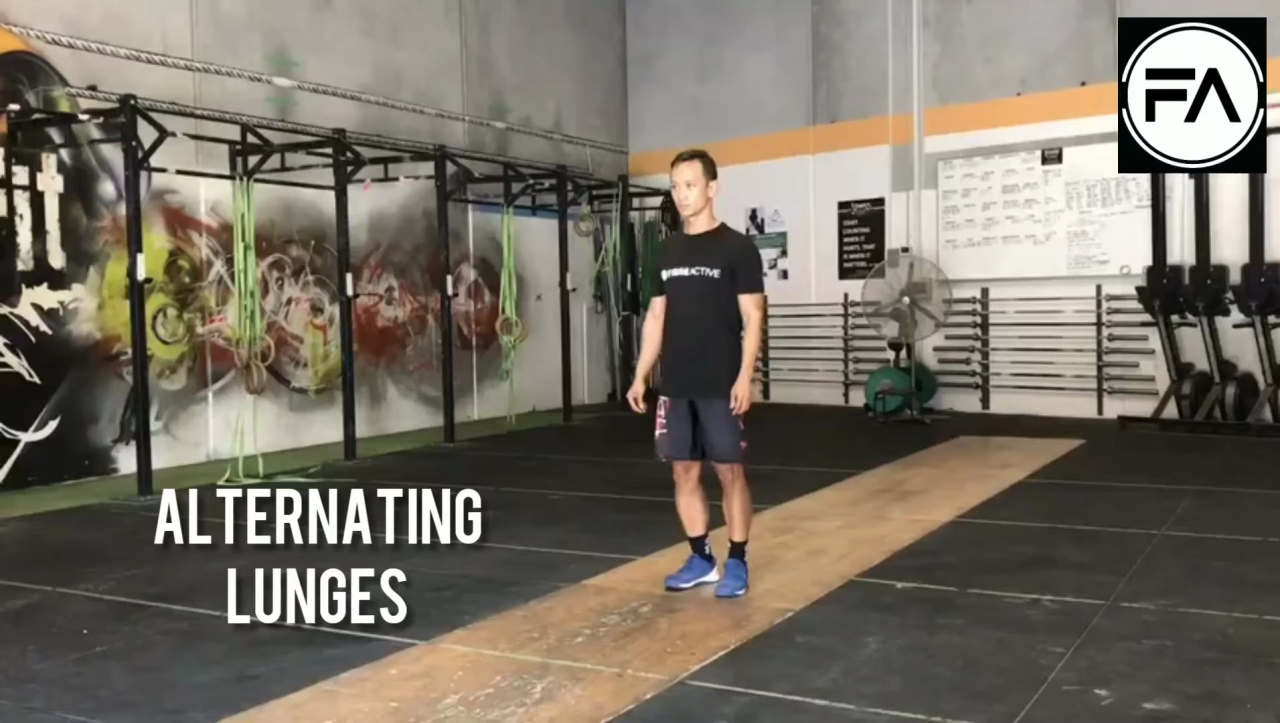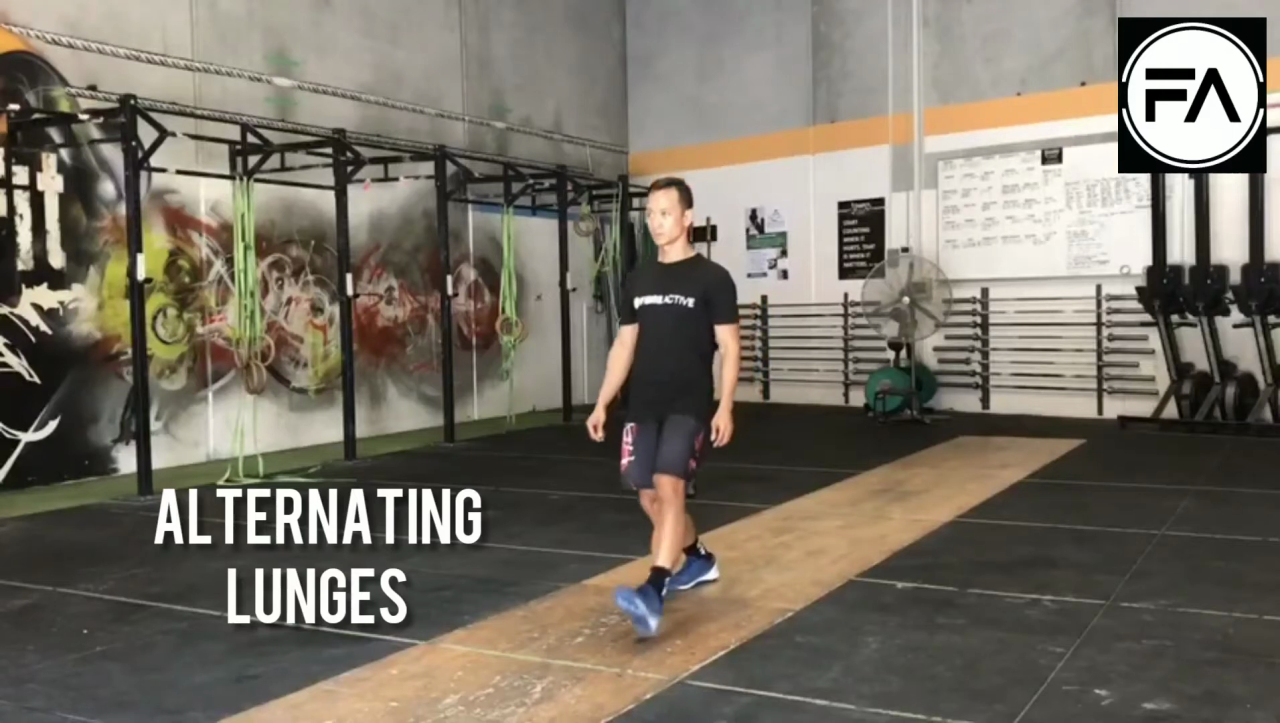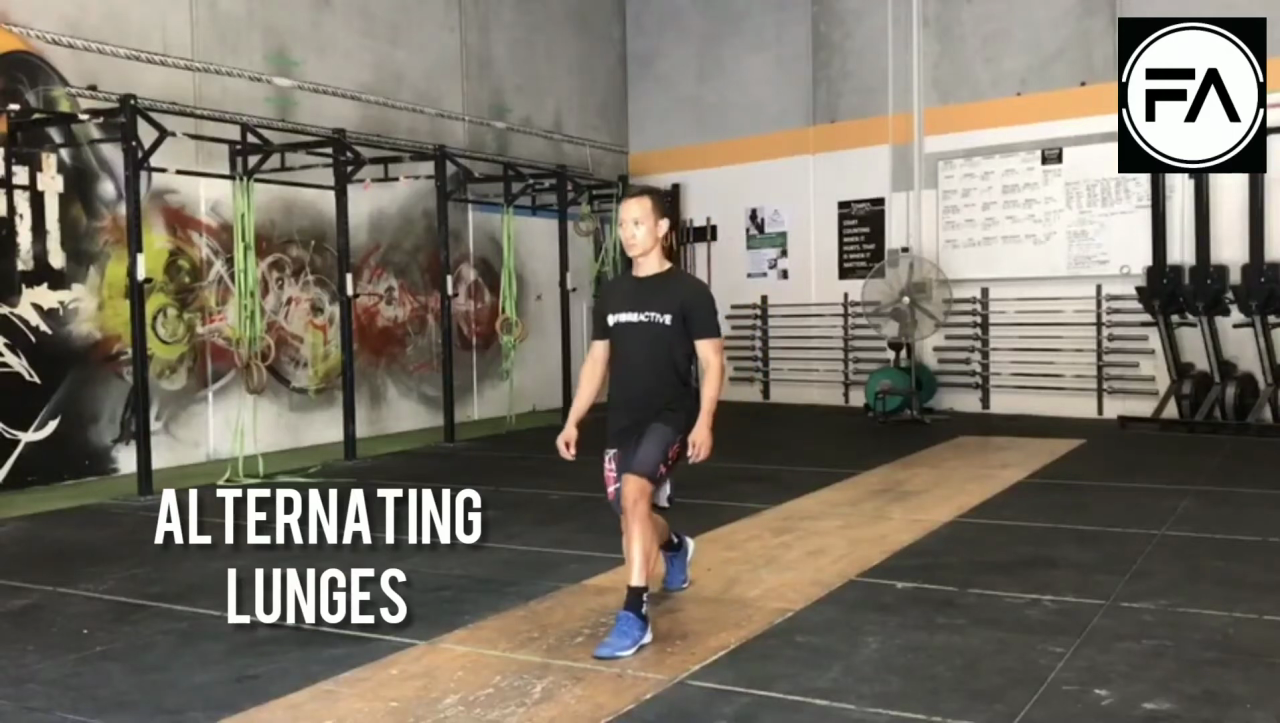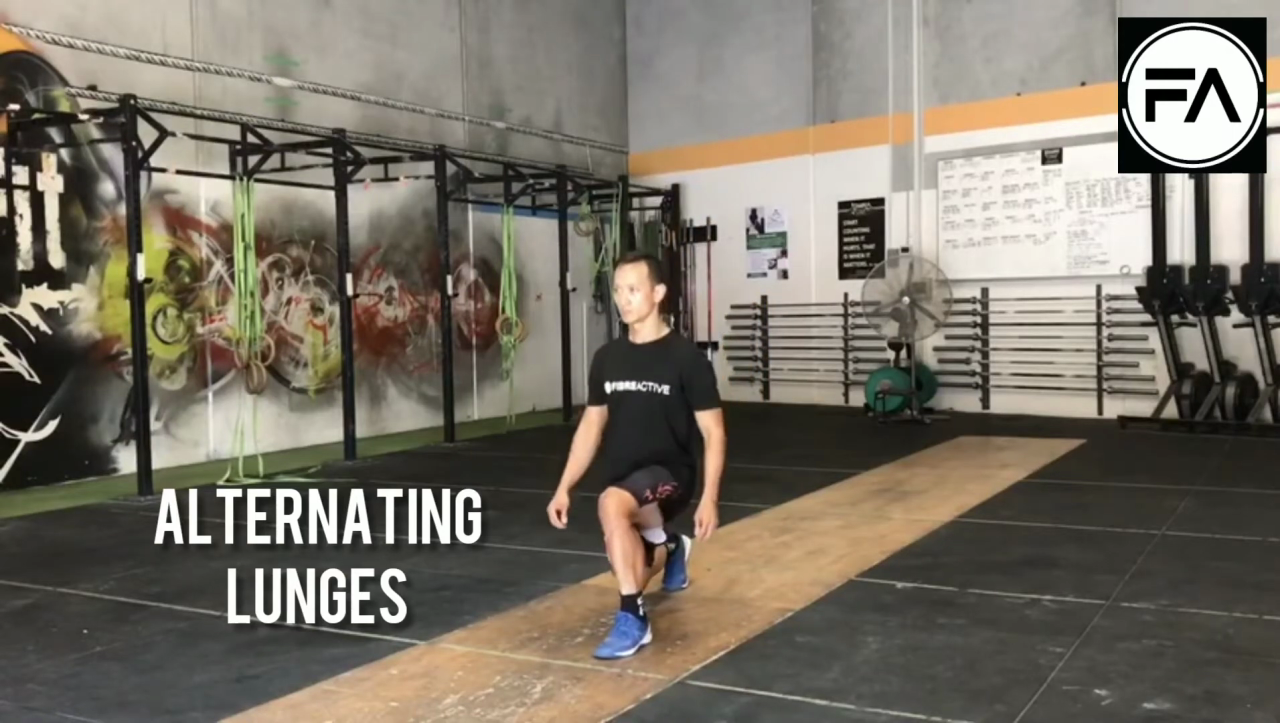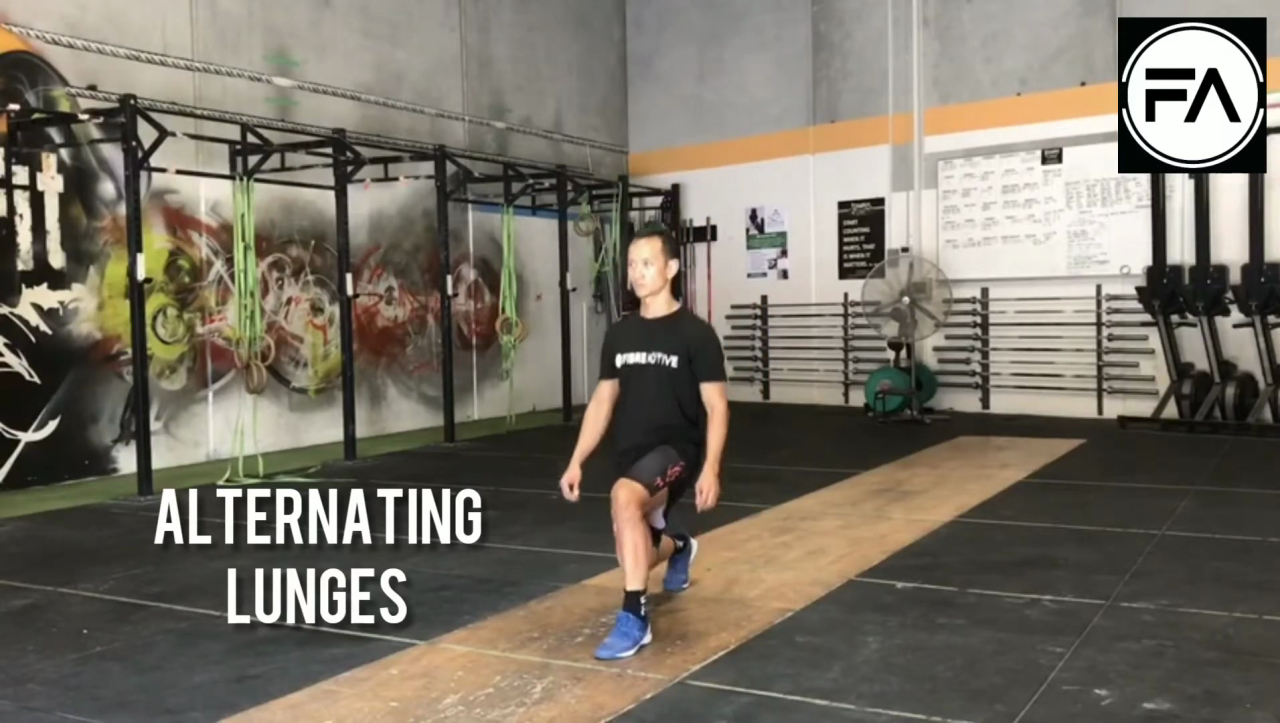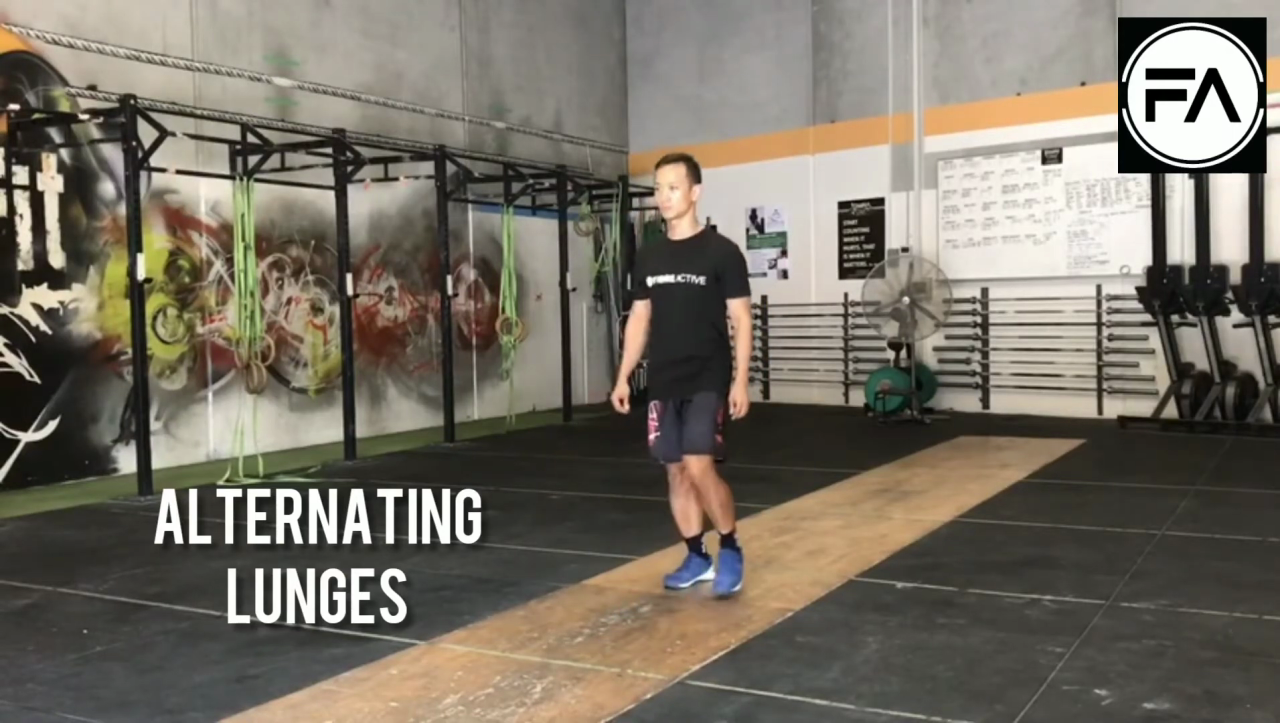
dt=0.5s
person 1, frame 1
left shoulder: (736, 247)
right shoulder: (668, 250)
left elbow: (752, 316)
right elbow: (656, 316)
left wrist: (746, 375)
right wrist: (641, 375)
left hip: (719, 382)
right hip: (675, 382)
left knee: (728, 471)
right knee: (683, 471)
left ankle: (737, 561)
right ankle: (701, 558)
person 1, frame 2
left shoulder: (711, 277)
right shoulder: (639, 279)
left elbow: (729, 346)
right elbow: (624, 345)
left wrist: (725, 407)
right wrist: (602, 403)
left hip: (688, 405)
right hip: (643, 406)
left knee: (667, 487)
right knee: (651, 498)
left ankle: (652, 593)
right ankle: (699, 560)
person 1, frame 3
left shoulder: (689, 291)
right shoulder: (611, 294)
left elbow: (712, 361)
right elbow: (596, 361)
left wrist: (703, 422)
right wrist: (572, 421)
left hip: (669, 417)
right hip: (623, 422)
left knee: (633, 495)
right knee: (634, 517)
left ankle: (635, 616)
right ankle: (675, 546)
person 1, frame 4
left shoulder: (686, 359)
right shoulder: (607, 358)
left elbow: (713, 433)
right elbow: (592, 425)
left wrist: (709, 499)
right wrist: (564, 487)
left hip: (670, 472)
right hip: (624, 476)
left knee: (611, 505)
right knee: (631, 570)
left ankle: (632, 620)
right ankle: (672, 548)
person 1, frame 5
left shoulder: (694, 332)
right shoulder: (620, 332)
left elbow: (716, 406)
right elbow: (603, 398)
left wrist: (711, 470)
right wrist: (578, 459)
left hip: (673, 447)
right hip: (629, 453)
left knee: (627, 502)
right knee: (639, 550)
left ankle: (633, 618)
right ankle: (679, 547)
person 1, frame 6
left shoulder: (721, 251)
right shoulder: (648, 255)
left elbow: (742, 320)
right elbow: (639, 319)
left wrist: (740, 380)
right wrist: (623, 376)
left hip: (707, 379)
right hip: (663, 382)
left knee: (698, 467)
right knee: (676, 473)
left ankle: (730, 548)
right ankle: (697, 557)
